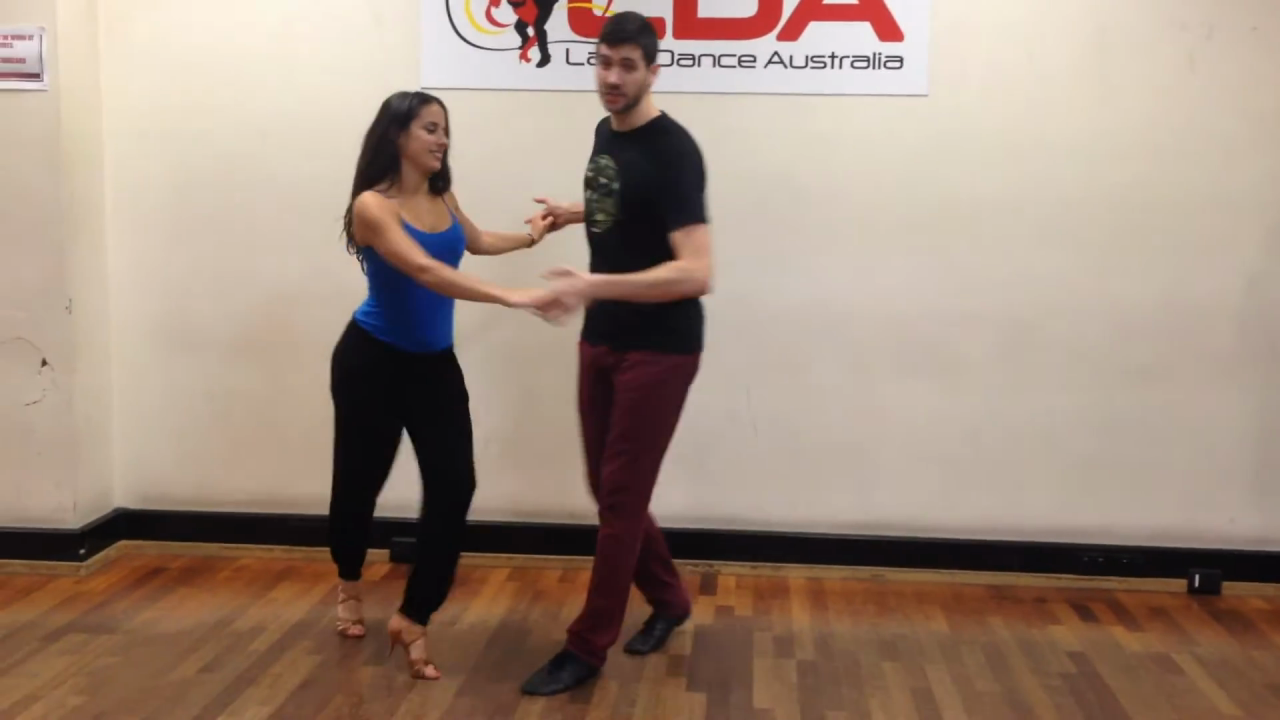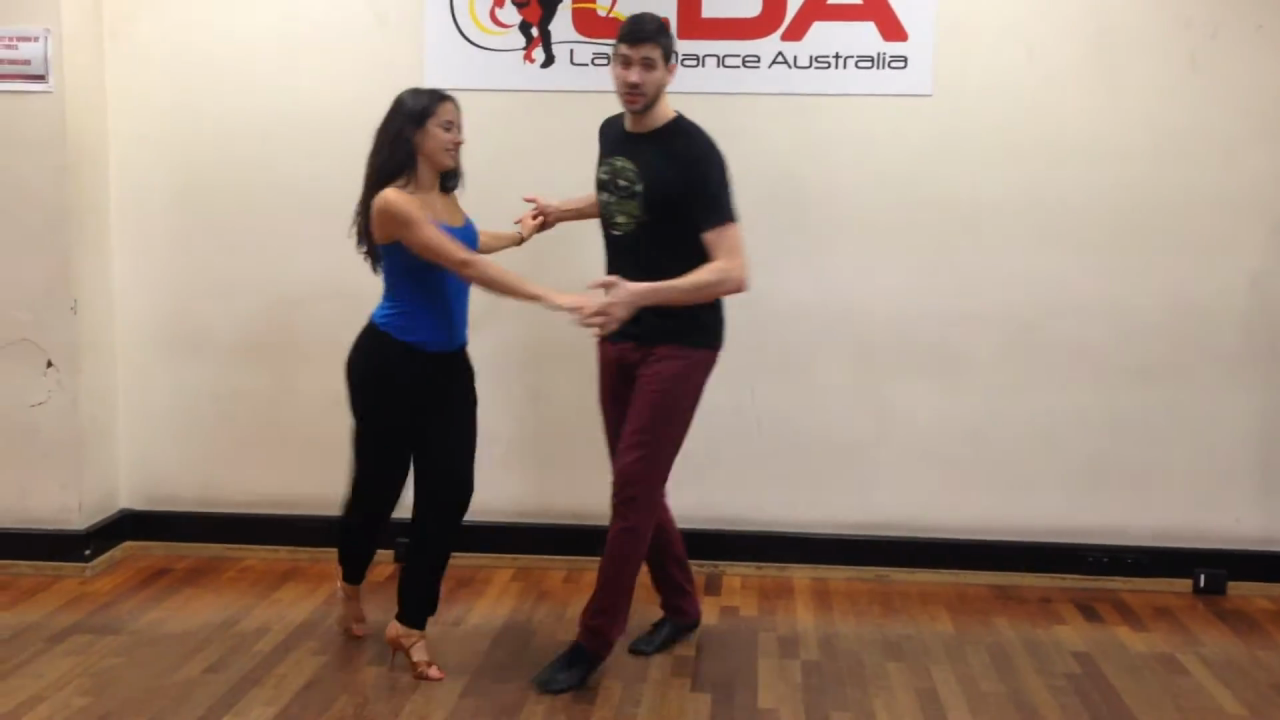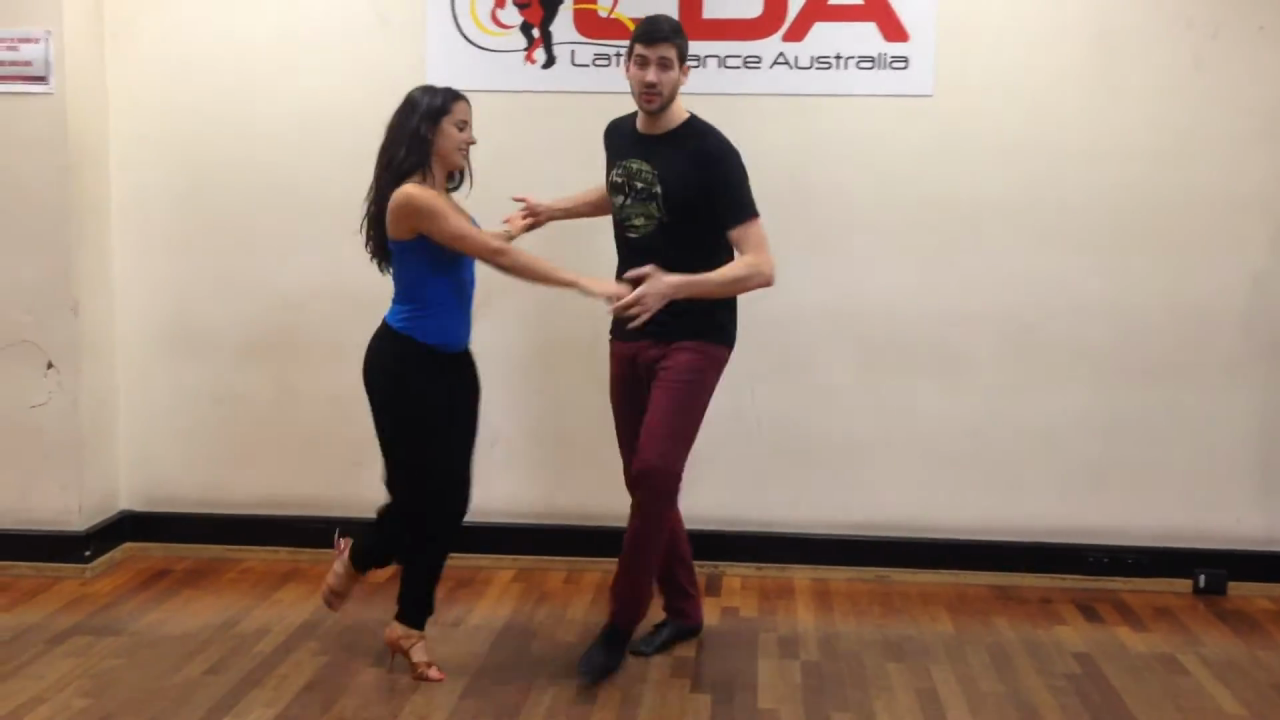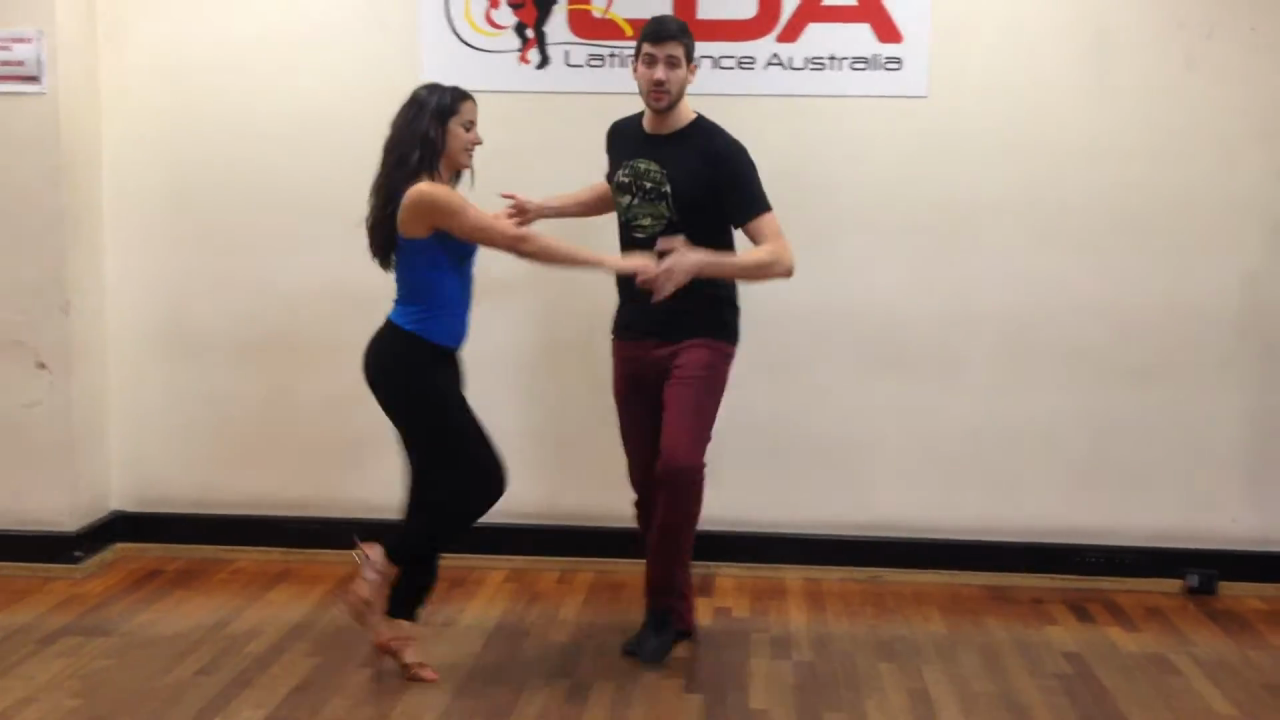
dt=0.1s
person 1, frame 1
left shoulder: (674, 151)
right shoulder: (606, 133)
left elbow: (695, 273)
left wrist: (596, 284)
right wrist: (571, 213)
left hip: (659, 346)
right hip: (601, 341)
left knee: (622, 494)
right knee: (610, 490)
left ankle: (586, 648)
right ankle: (669, 600)
person 1, frame 2
left shoulder: (694, 153)
right shoulder: (611, 133)
left elbow: (731, 273)
left wrist: (642, 295)
right wrist: (565, 210)
left hip: (680, 342)
right hip: (621, 339)
left knee: (635, 483)
right knee: (634, 484)
left ankle: (593, 640)
right ankle: (681, 607)
person 1, frame 3
left shoulder: (711, 154)
right shoulder: (618, 135)
left elbow: (760, 267)
left wrist: (674, 288)
right wrist: (553, 210)
left hip: (696, 337)
right hip: (632, 337)
left knee: (655, 469)
right knee: (643, 481)
left ankle: (620, 622)
right ankle: (682, 611)
person 1, frame 4
left shoulder: (720, 153)
right shoulder: (620, 135)
left elbow: (779, 257)
left wrist: (699, 261)
right wrist: (544, 209)
left hip: (701, 336)
right hip: (633, 338)
left knee: (679, 465)
right knee: (648, 482)
left ankle: (660, 606)
right ankle: (674, 612)
person 2, frame 1
left shoulder: (443, 201)
right shoulder: (371, 206)
left elbow: (476, 242)
right elbow: (427, 272)
left wrist: (527, 237)
right wrist: (510, 296)
left hip: (435, 365)
right hip: (372, 362)
left knee: (452, 489)
right knee: (359, 482)
left ankle: (413, 621)
right ankle: (349, 589)
person 2, frame 2
left shoulder: (448, 198)
right shoulder: (391, 203)
left elbow: (475, 245)
right elbow: (466, 266)
left wrist: (521, 233)
right wrist: (550, 297)
left hip: (448, 365)
right hip: (389, 362)
left knee: (448, 495)
right knee: (378, 486)
left ankle: (409, 626)
right ankle: (351, 586)
person 2, frame 3
left shoulder: (439, 198)
right shoulder: (411, 199)
left elbow: (486, 244)
right elbow: (497, 256)
left wrist: (519, 228)
right wrist: (584, 283)
left hip: (449, 364)
right hip: (405, 364)
left knee: (445, 499)
right knee: (422, 497)
left ankle: (409, 628)
right ankle: (354, 556)
person 2, frame 4
left shoulder: (439, 199)
right shoulder: (425, 197)
right elbow: (517, 244)
left wrist: (505, 223)
right wrist: (611, 261)
left hip: (430, 360)
right hip: (406, 362)
left knee: (438, 488)
right knee: (478, 480)
left ankle: (396, 622)
right ankle: (385, 564)
